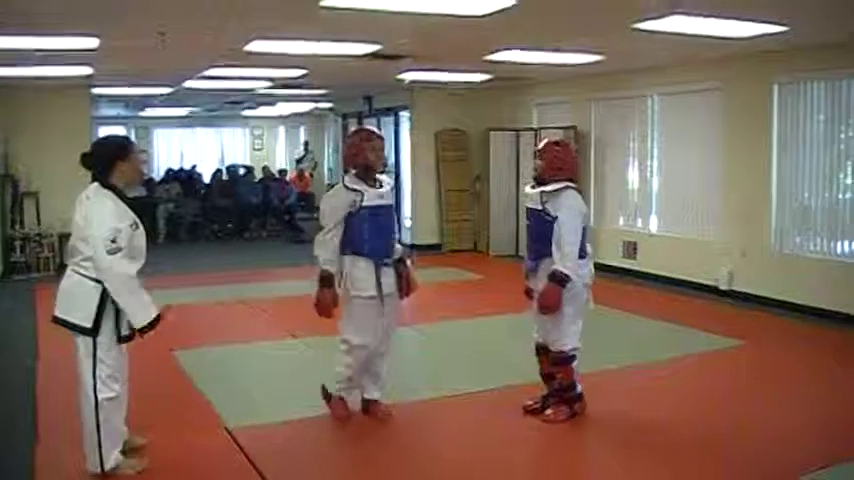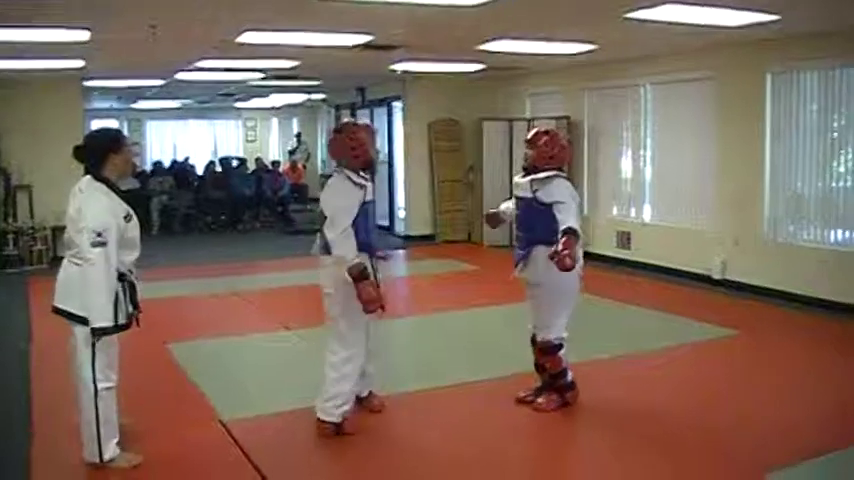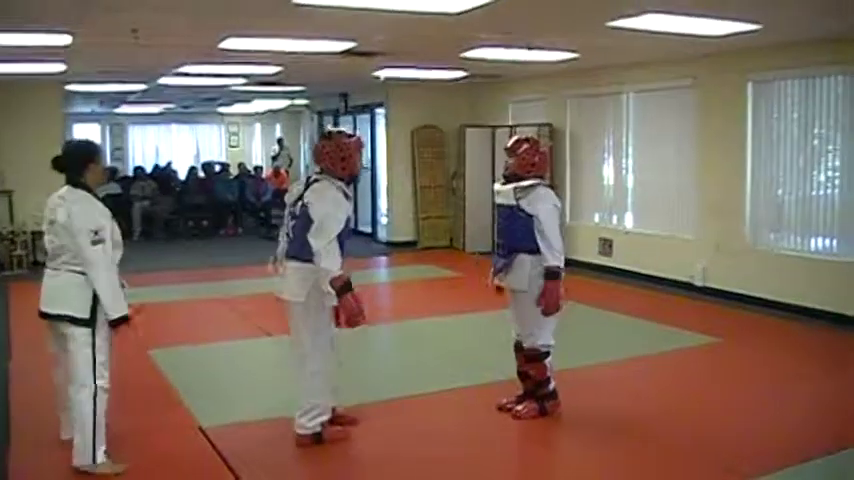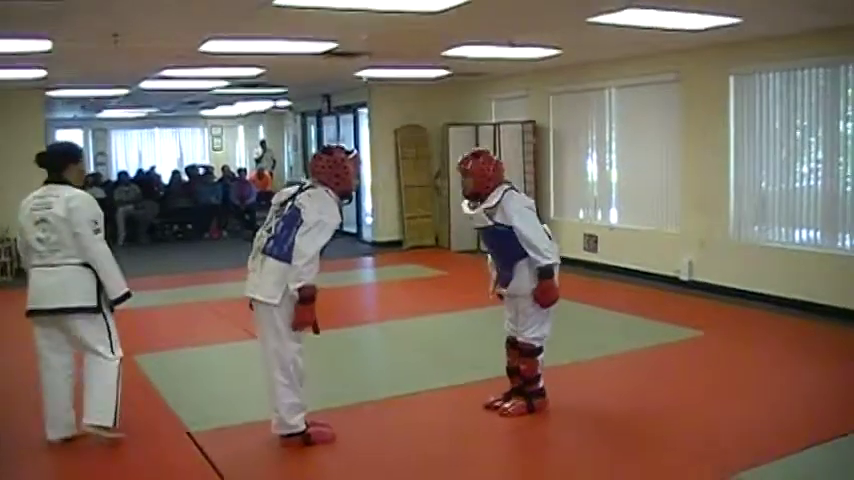
dt=0.3s
person 1, frame 1
left shoulder: (99, 196)
right shoulder: (105, 209)
right elbow: (115, 268)
right wrist: (145, 312)
left hip: (96, 298)
right hip: (96, 303)
left knee: (114, 373)
right knee: (103, 380)
left ankle: (116, 437)
right ankle: (106, 459)
person 1, frame 2
left shoulder: (91, 188)
right shoulder: (99, 202)
right elbow: (99, 262)
right wrist: (102, 317)
left hip: (86, 288)
right hip: (93, 293)
left knee: (96, 367)
right knee: (97, 371)
left ankle: (101, 426)
right ankle: (102, 451)
person 1, frame 3
left shoulder: (57, 200)
right shoulder: (87, 206)
right elbow: (99, 262)
right wrist: (117, 308)
left hip: (55, 292)
right hip: (81, 296)
left knee: (71, 367)
right knee: (91, 375)
left ankle: (73, 428)
right ankle: (88, 456)
person 1, frame 4
left shoulder: (29, 203)
right shoulder: (79, 200)
left elbow: (25, 250)
right elbow: (96, 250)
right wrist: (117, 290)
left hip: (41, 289)
right hip: (78, 287)
left knee: (54, 361)
right knee: (105, 352)
left ankle: (59, 429)
right ankle: (99, 420)
person 2, frame 1
left shoulder: (386, 187)
right shoulder: (343, 194)
right elbow: (327, 241)
left wrist: (403, 266)
right wrist: (326, 286)
left hip: (385, 274)
right hip: (357, 275)
left knee: (381, 342)
right knee: (361, 341)
left ankle: (370, 396)
right ankle: (338, 390)
person 2, frame 2
left shoulder: (357, 181)
right shoulder: (343, 187)
right elbow: (341, 239)
right wrist: (361, 280)
left hip: (359, 269)
right hip: (348, 275)
left knee: (360, 338)
right knee: (347, 344)
left ankle: (361, 390)
right ankle: (330, 415)
person 2, frame 3
left shoulder: (308, 186)
right shoulder: (334, 196)
left elbow: (291, 234)
right elbow: (325, 250)
left wrist: (283, 267)
right wrist: (346, 293)
left hip: (298, 276)
right hip: (311, 282)
left knee: (321, 350)
right knee: (314, 353)
left ankle: (324, 410)
right ankle: (310, 427)
person 2, frame 4
left shoulder: (297, 192)
right shoulder: (325, 206)
left elbow: (265, 234)
right elbow: (305, 255)
right wrist: (306, 301)
left hip: (265, 276)
right hip: (280, 283)
left knee: (284, 354)
right knee: (285, 355)
left ankle: (292, 419)
right ankle: (293, 428)
person 3, frame 1
left shoulder: (567, 199)
right shoulder: (540, 195)
left elbow: (567, 247)
left wrist: (556, 285)
right wrist: (529, 277)
left hip: (565, 282)
right hip: (543, 278)
left knee: (562, 341)
right knee: (543, 340)
left ankle: (573, 399)
right ankle: (554, 394)
person 3, frame 2
left shoulder: (558, 187)
right shoulder: (530, 184)
left elbow: (568, 217)
right elbow: (519, 210)
left wrist: (570, 239)
right wrist: (500, 213)
left hip: (556, 269)
right hip: (535, 267)
left knee: (550, 331)
right knee: (539, 330)
left ankle: (565, 388)
right ankle: (549, 384)
person 3, frame 3
left shoulder: (540, 196)
right shoulder: (508, 192)
left elbow: (552, 243)
left wrist: (553, 281)
right wrist: (499, 270)
left hip: (535, 277)
right hip: (515, 276)
left knee: (536, 338)
right knee: (521, 337)
left ankle: (547, 397)
right ankle: (530, 391)
person 3, frame 4
left shoulder: (511, 203)
right shoulder: (481, 206)
left elbow: (538, 242)
left wrist: (547, 279)
right wrist: (499, 277)
left hip: (530, 276)
right hip: (512, 277)
left knee: (529, 335)
right knee: (514, 333)
left ankle: (534, 394)
right ankle: (517, 388)
